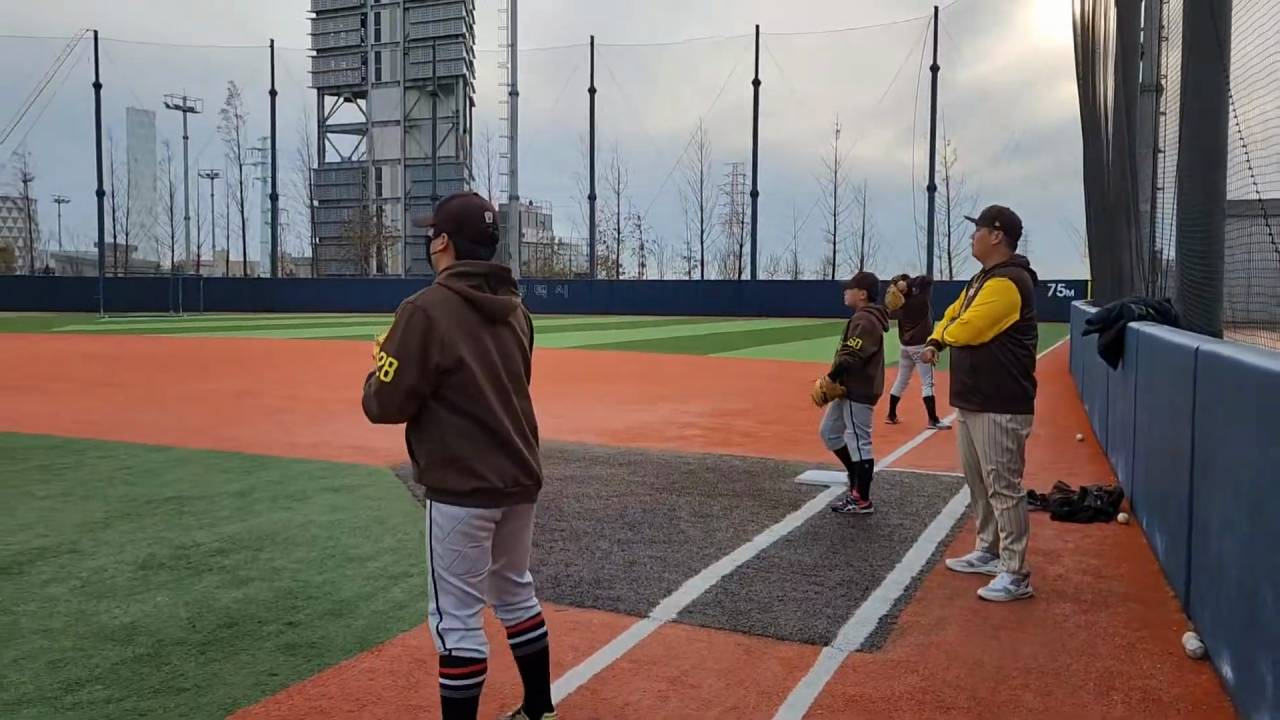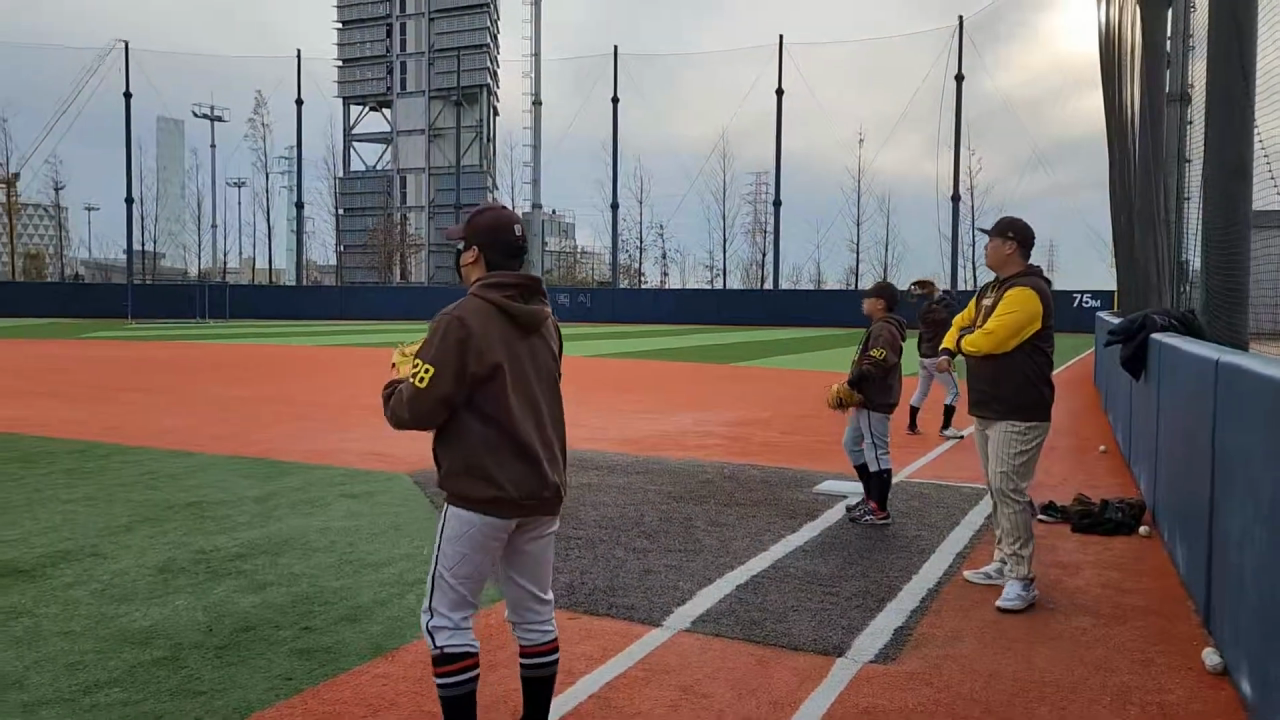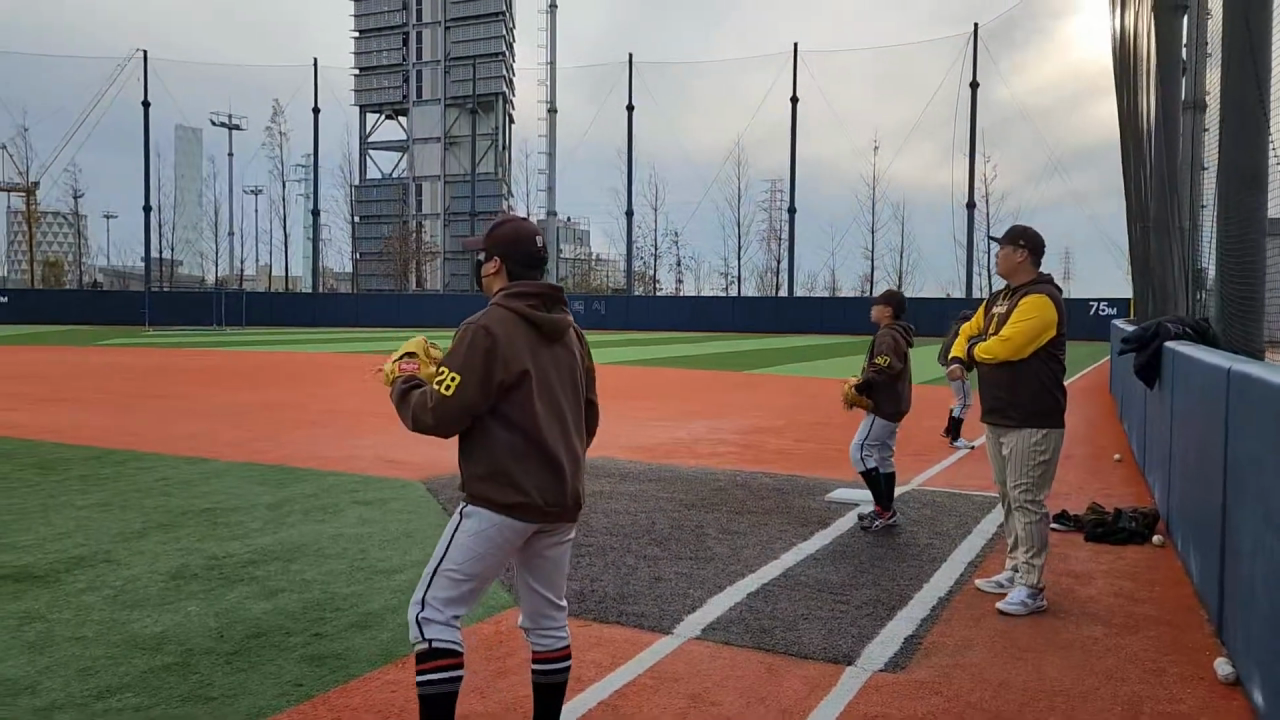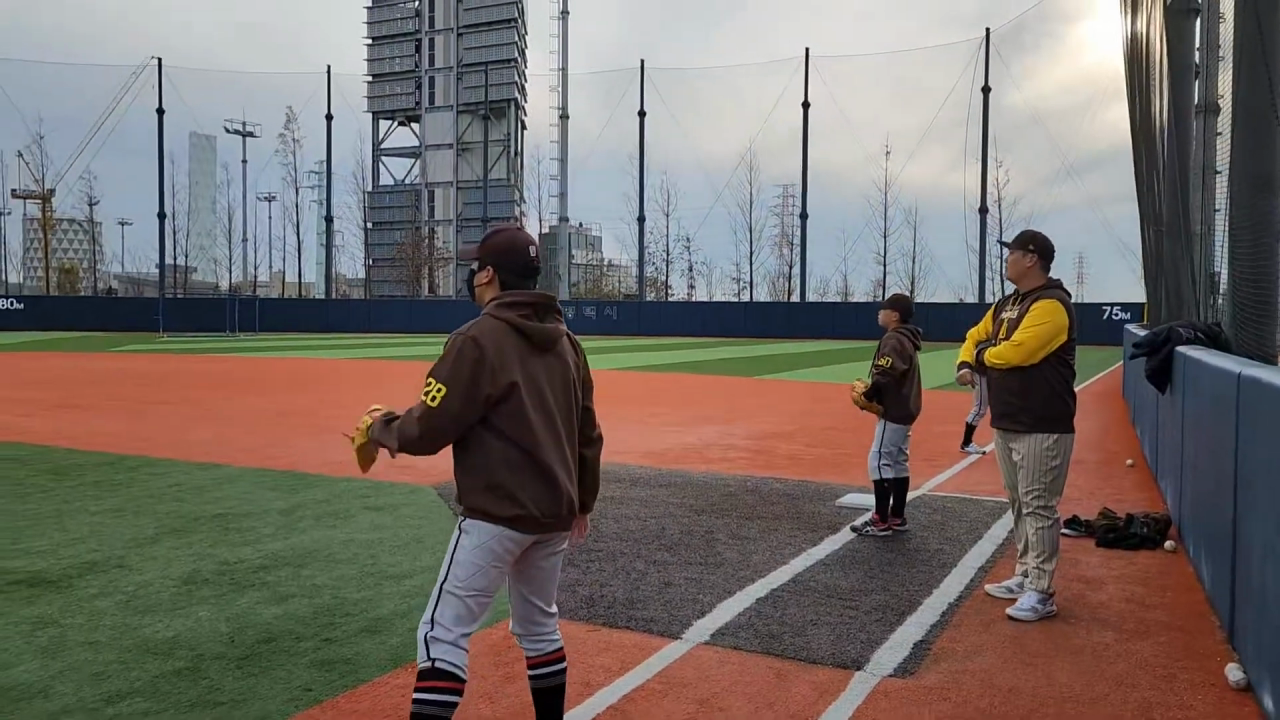
dt=0.3s
person 1, frame 1
left shoulder: (425, 310)
right shoulder: (515, 308)
left elbow: (386, 404)
left wrist: (379, 371)
left hip: (461, 488)
right hip: (519, 480)
left knee: (457, 616)
right knee: (515, 592)
person 1, frame 2
left shoulder: (462, 320)
right shoulder: (545, 321)
left elbow: (418, 410)
left wrist: (395, 386)
left hip: (480, 497)
right hip: (542, 493)
left knee: (446, 619)
right knee: (534, 613)
person 1, frame 3
left shoulder: (487, 329)
right shoulder: (570, 331)
left elbow: (439, 416)
right elbow: (588, 416)
left wrist: (403, 384)
left hip: (498, 502)
right hip: (561, 502)
left knee: (433, 611)
right knee: (548, 620)
person 1, frame 4
left shoulder: (474, 341)
right shoulder: (565, 340)
left elbow: (427, 430)
right elbow: (588, 434)
left wrist: (385, 428)
right wrist: (581, 501)
left hip: (495, 515)
right hip: (555, 512)
left knee: (444, 632)
right knee: (538, 625)
person 2, frame 1
left shoulder: (1007, 282)
right shoulder: (982, 279)
left elbow: (966, 330)
right elbow: (953, 316)
left wrist: (945, 333)
right wrist: (934, 343)
left hip: (1001, 405)
right hip: (972, 400)
left knee: (1004, 487)
right knee: (977, 481)
left ankle: (1015, 574)
right ankle: (988, 552)
person 2, frame 2
left shoulder: (1027, 291)
right shoulder: (990, 291)
left elbow: (989, 340)
right elbow: (962, 325)
left wrist: (962, 342)
right wrist: (946, 352)
left hip: (1020, 413)
right hip: (987, 409)
left knee: (1009, 490)
right knee: (998, 490)
left ankle: (1022, 580)
right ankle: (1004, 564)
person 2, frame 3
left shoulder: (1041, 300)
right shoulder: (997, 299)
left elbow: (1004, 347)
right elbow: (968, 332)
left wrist: (973, 350)
right wrist: (956, 360)
left hip: (1034, 422)
right hip: (998, 418)
left knee: (1026, 501)
right knee: (1009, 499)
left ankle: (1031, 588)
right ankle: (1015, 571)
person 2, frame 4
left shoulder: (1051, 305)
right shoulder: (1005, 305)
left elbow: (1015, 352)
right elbow: (976, 337)
left wrist: (983, 355)
right wrist: (965, 364)
left hip: (1043, 426)
right hip: (1006, 422)
left knee: (1039, 506)
right knee: (1019, 503)
left ankle: (1041, 593)
right ankle: (1024, 577)
person 3, frame 1
left shoulder: (864, 320)
right shoulder: (866, 318)
left elbow: (852, 357)
left wrist: (830, 378)
right wrist: (835, 381)
left hip: (858, 391)
right hip: (850, 388)
left knee: (858, 441)
right knee: (829, 431)
left ankle: (862, 500)
right ankle: (857, 475)
person 3, frame 2
left shoulder: (882, 330)
right shoulder: (882, 328)
left elbow: (873, 367)
left wrist: (849, 384)
right wrist: (852, 384)
left hip: (875, 401)
right hip: (867, 398)
left knee: (876, 452)
right knee: (852, 446)
left ankle: (880, 510)
right ankle: (870, 498)
person 3, frame 3
left shoulder: (887, 337)
right shoulder: (894, 335)
left elbow: (879, 373)
left wrist: (857, 389)
right wrist: (862, 387)
left hip: (884, 407)
right hip: (890, 405)
left knee: (859, 451)
right knee: (883, 456)
left ankle: (884, 508)
right ankle: (884, 507)
person 3, frame 4
left shoulder: (893, 340)
right shoulder: (905, 340)
left elbow: (884, 375)
left wrist: (867, 395)
right wrist: (873, 393)
left hip: (893, 411)
right hip: (904, 409)
left knee: (879, 460)
right knee: (898, 461)
left ankle: (881, 521)
right ankle: (897, 516)
